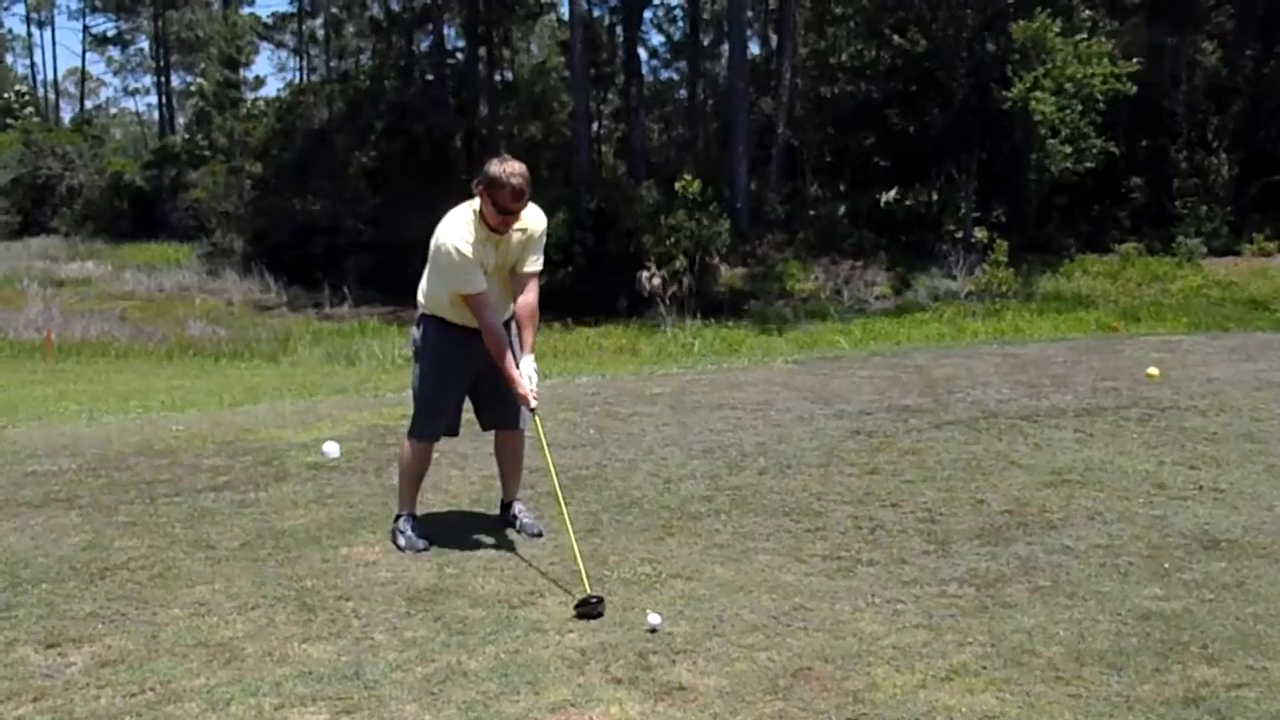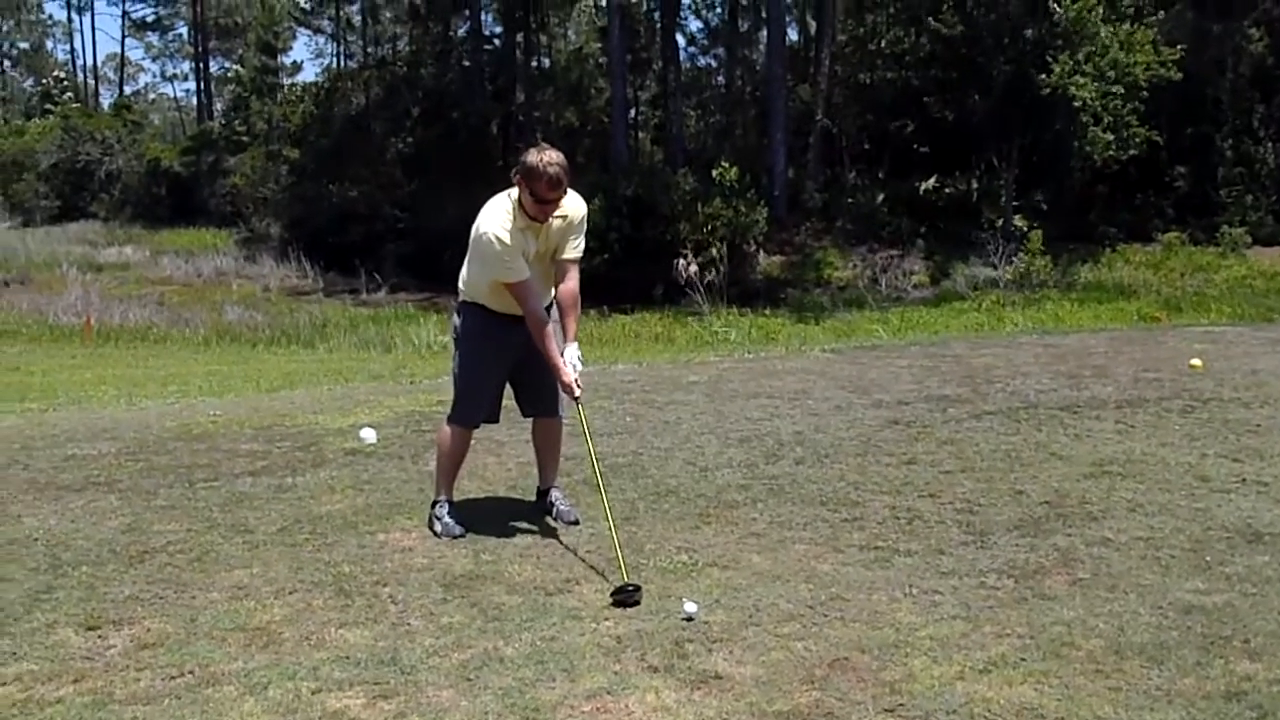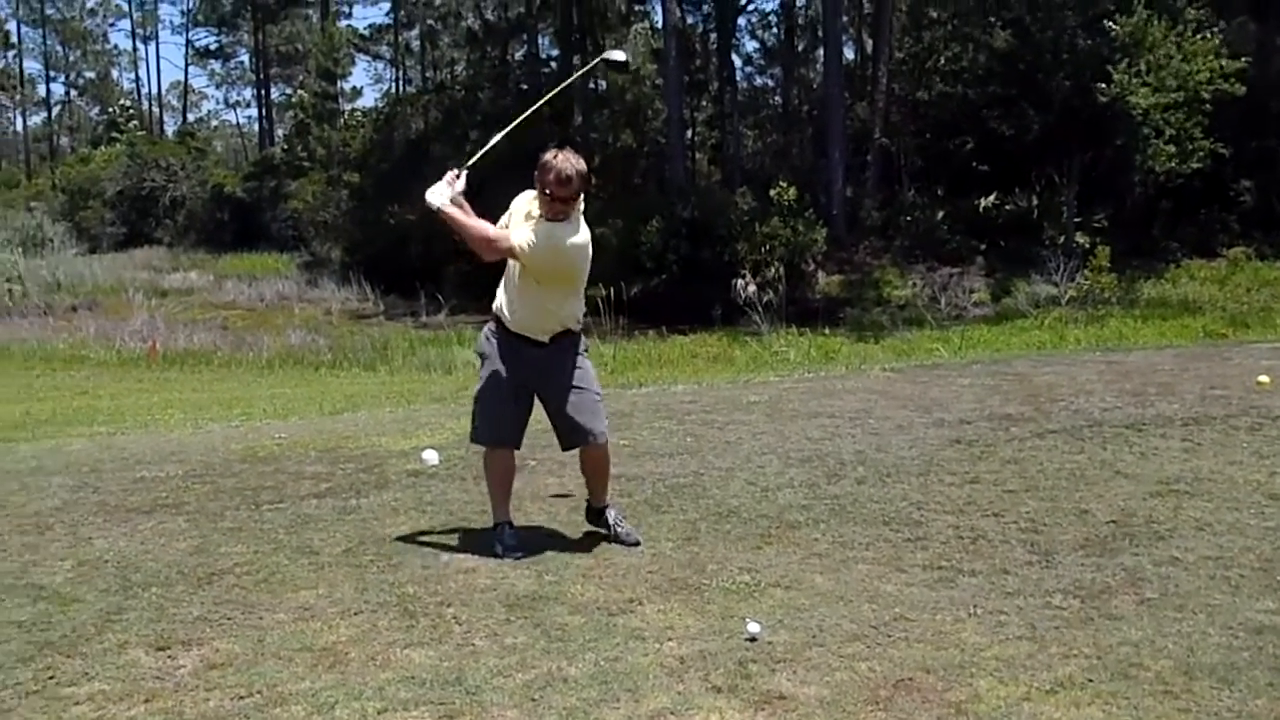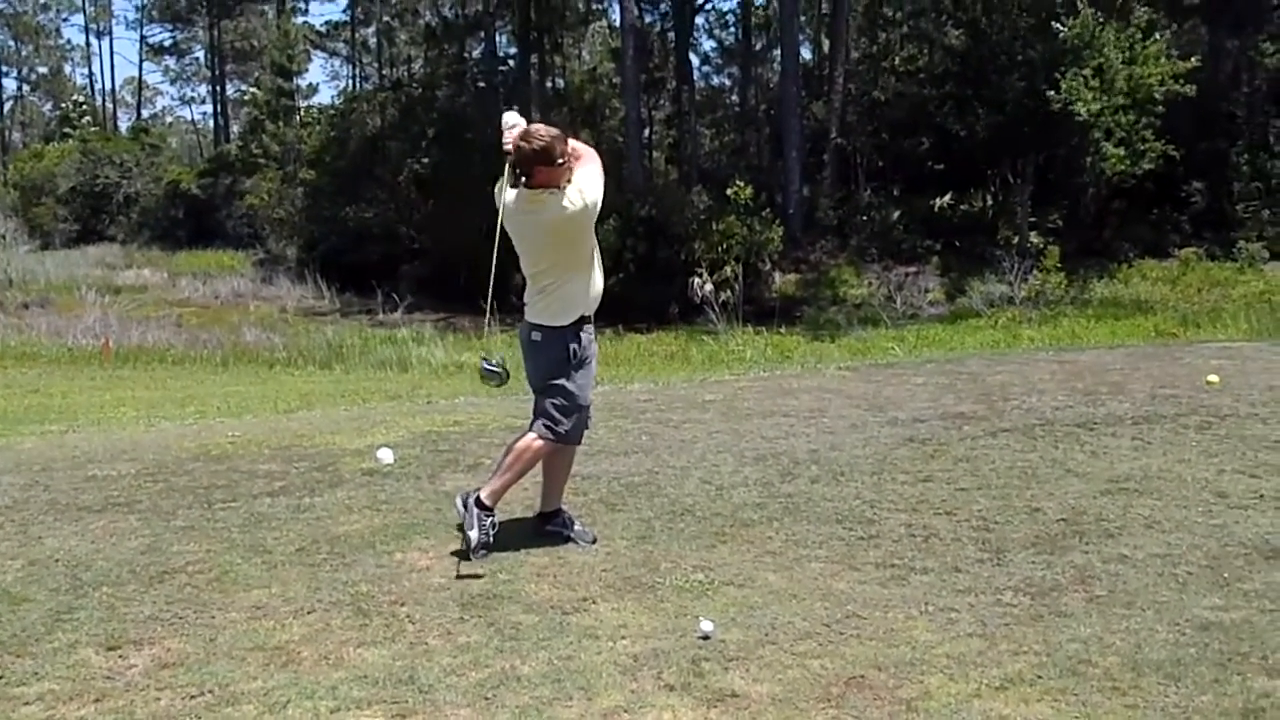
dt=1s
person 1, frame 1
left shoulder: (533, 222)
right shoulder: (455, 238)
left elbow: (526, 291)
right elbow: (485, 316)
left wrist: (527, 357)
right wrist: (513, 378)
left hip: (498, 327)
right hip: (445, 329)
left knee: (511, 419)
right knee: (426, 427)
left ankle: (511, 504)
right ankle: (405, 516)
person 1, frame 2
left shoulder: (573, 209)
right shoulder: (495, 228)
left elbow: (567, 279)
right elbow: (529, 304)
left wrist: (571, 344)
right wrist: (557, 365)
left hip: (535, 315)
right hip: (484, 317)
left knee: (549, 407)
right knee: (465, 413)
left ankle: (548, 490)
right ankle: (442, 502)
person 1, frame 3
left shoulder: (572, 240)
right shoulder: (524, 202)
left elbow: (494, 245)
right elbow: (491, 248)
left wrist: (443, 207)
right wrist: (456, 201)
left hip: (559, 346)
right hip: (505, 338)
left knee: (593, 435)
right knee: (497, 437)
left ankle: (601, 508)
right ankle: (503, 524)
person 1, frame 4
left shoulder: (510, 198)
right shoulder: (574, 207)
right elbow: (589, 157)
left wrist: (522, 142)
right wrist: (531, 138)
left hip: (546, 325)
right hip: (566, 331)
left knee: (566, 424)
right knee: (551, 427)
left ankle: (551, 512)
right ankle: (483, 502)
